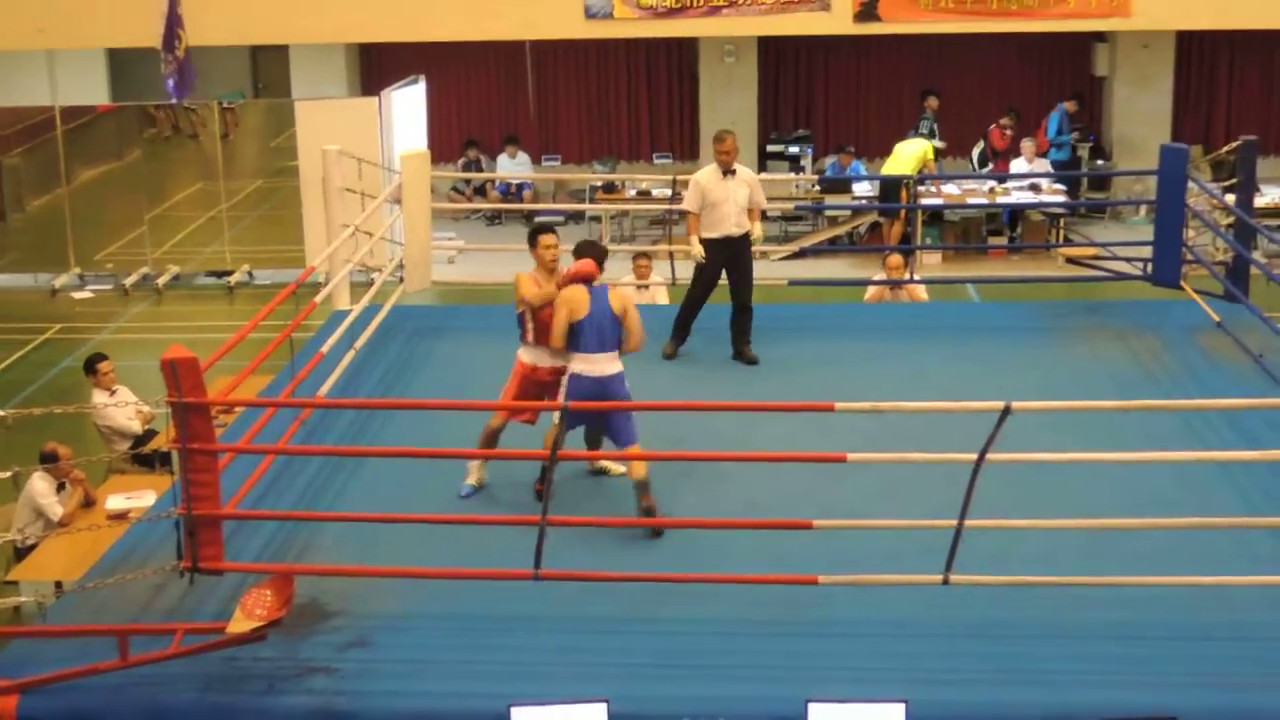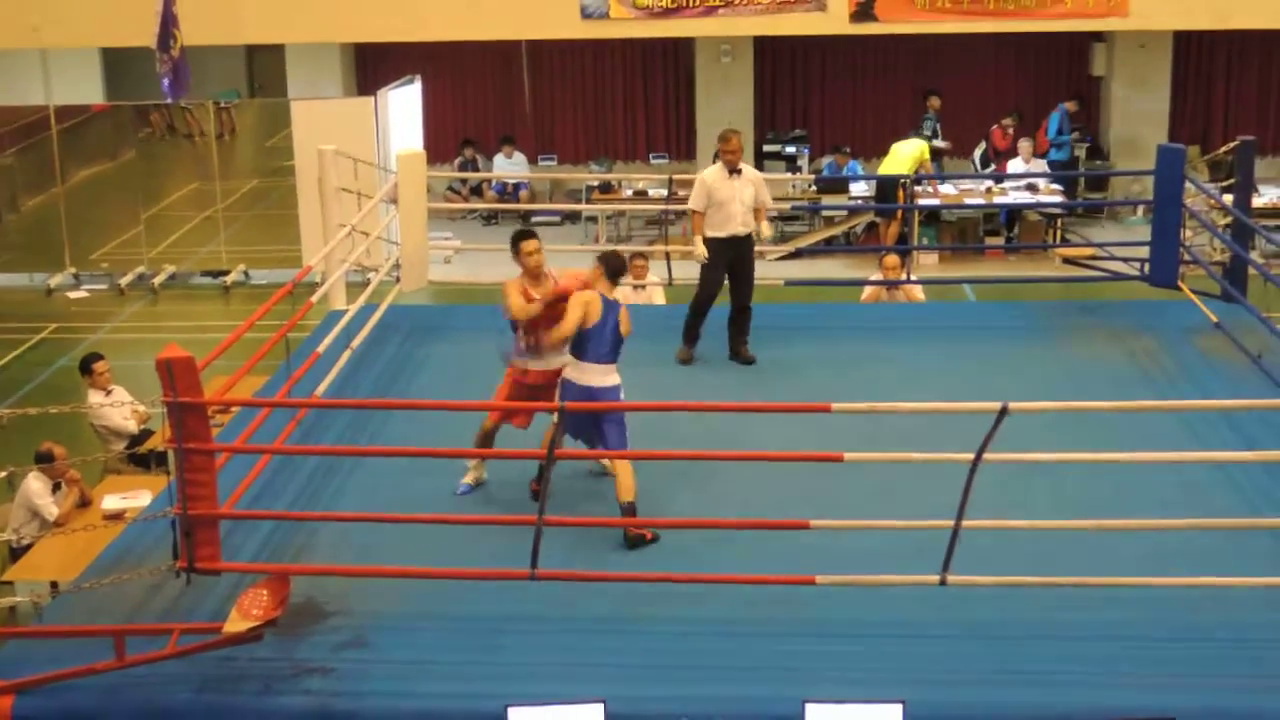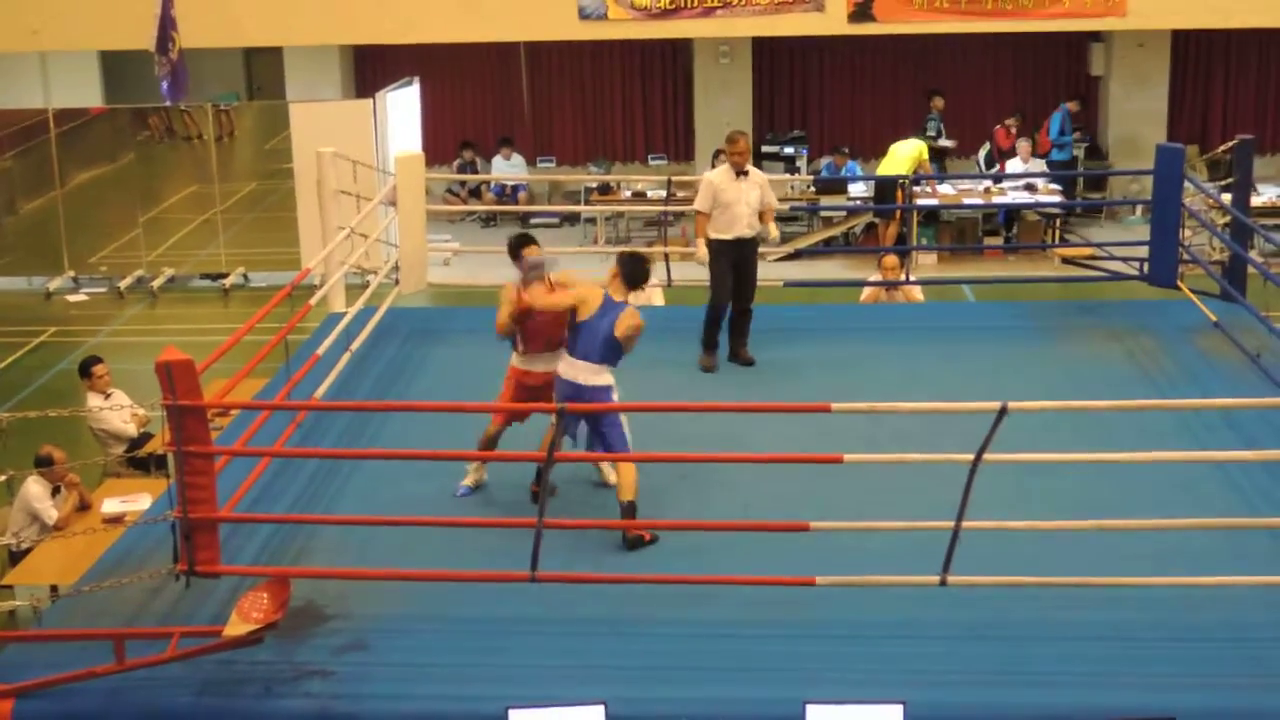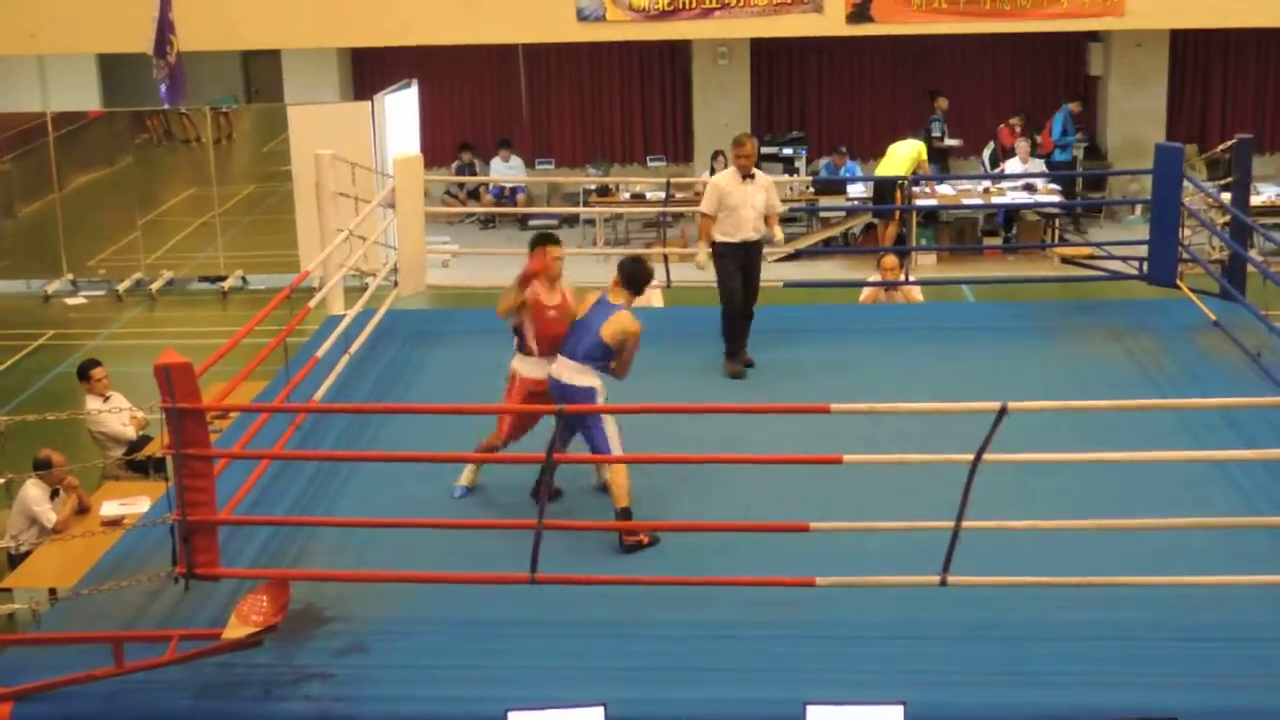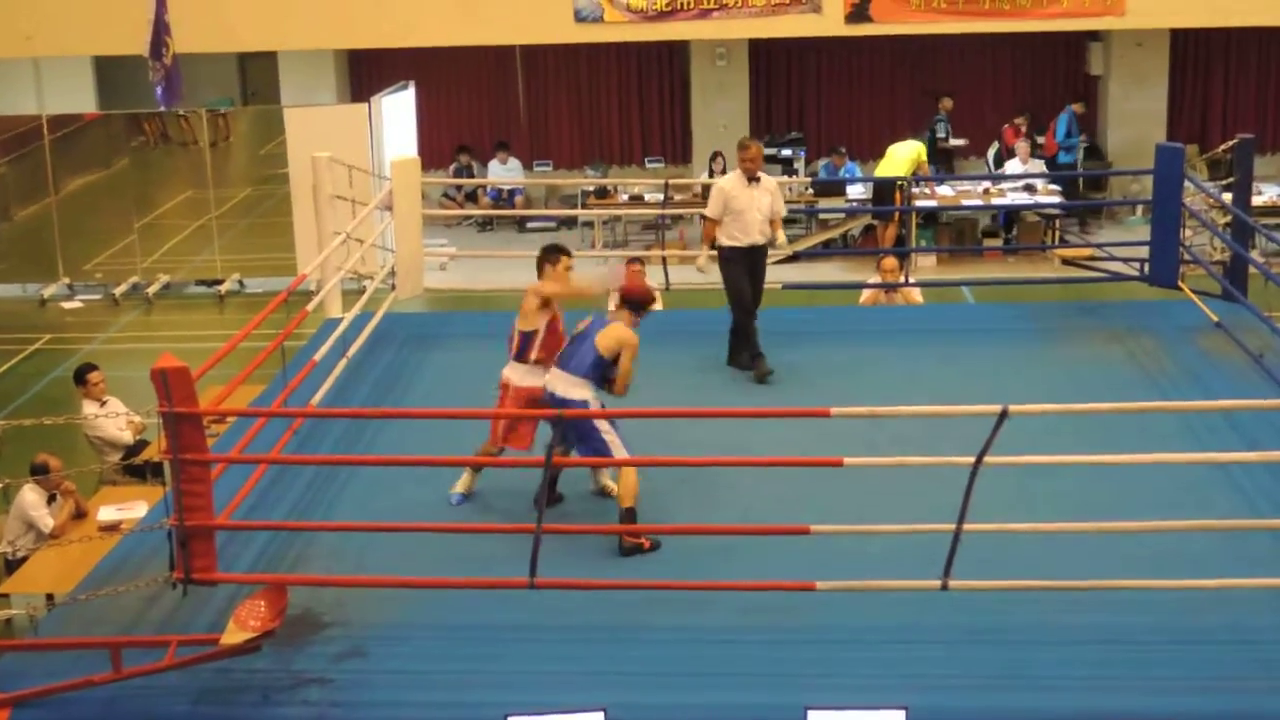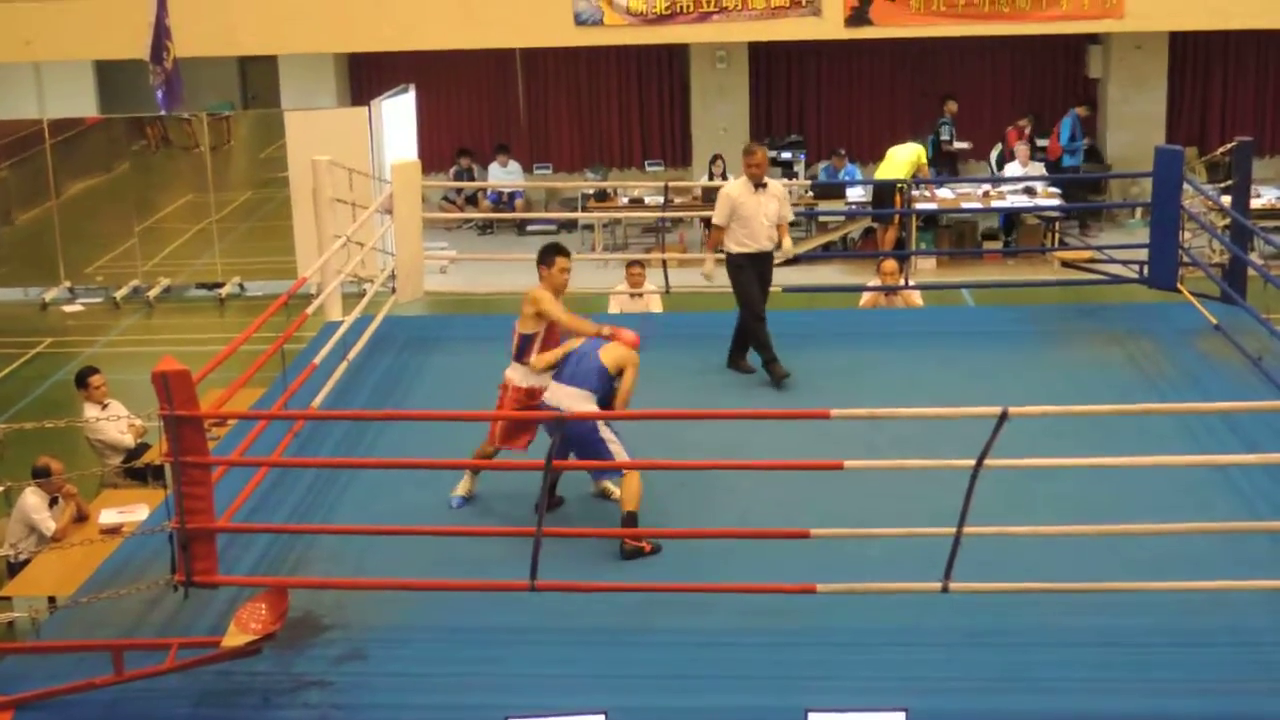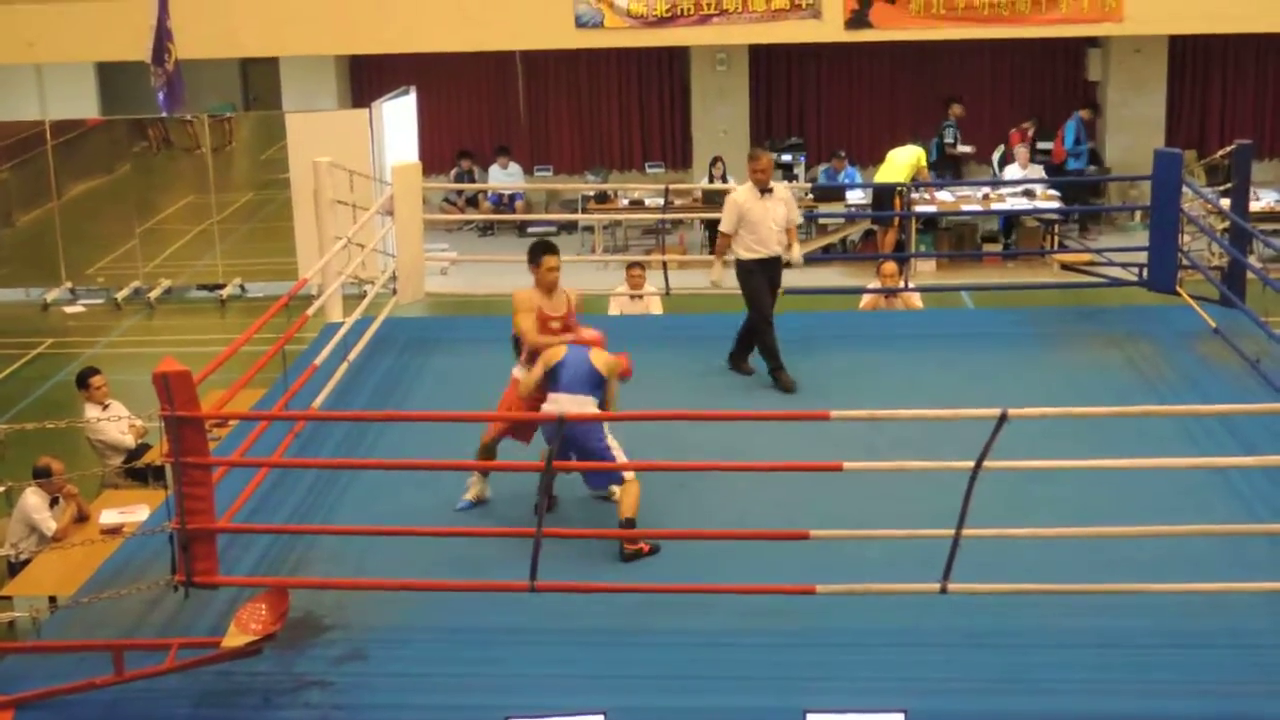
dt=0.1s
person 1, frame 1
left shoulder: (568, 295)
right shoulder: (620, 297)
left elbow: (557, 345)
right elbow: (635, 343)
left hip: (580, 377)
right hip: (613, 377)
left knee: (559, 427)
right knee: (629, 446)
left ankle: (543, 484)
right ankle: (646, 506)
person 1, frame 2
left shoulder: (583, 297)
right shoulder: (623, 314)
left elbow: (564, 331)
left wrist: (542, 340)
left hip: (574, 383)
right hip: (608, 388)
left knee: (555, 428)
right knee: (619, 457)
left ankle: (539, 484)
right ankle: (633, 526)
person 1, frame 3
left shoulder: (587, 294)
right shoulder: (634, 321)
left elbow: (545, 303)
left wrist: (534, 292)
left hip: (566, 380)
right hip: (600, 388)
left knee: (560, 428)
right knee: (623, 457)
left ankle: (539, 484)
right ankle: (630, 529)
person 1, frame 4
left shoulder: (592, 299)
right shoulder: (631, 325)
right elbow: (620, 373)
left hip: (557, 378)
right hip: (584, 389)
left knee: (564, 432)
right knee: (615, 460)
left ankle: (543, 486)
right ankle: (629, 533)
person 1, frame 5
left shoulder: (591, 318)
right shoulder: (628, 337)
left elbow: (568, 348)
right elbow: (620, 389)
left hip: (551, 393)
right hip: (578, 401)
left knee: (566, 437)
right knee: (626, 466)
left ankle: (548, 493)
right ankle: (629, 536)
person 1, frame 6
left shoulder: (579, 342)
right shoulder: (628, 356)
left elbow: (537, 364)
right elbow: (620, 407)
left hip: (550, 406)
right hip: (580, 417)
left knee: (562, 448)
right knee: (630, 474)
left ankle: (548, 497)
right ankle: (630, 540)
person 1, frame 7
left shoulder: (555, 352)
right shoulder: (610, 360)
left elbow: (525, 390)
right elbow: (608, 407)
right hip: (585, 420)
left knee: (558, 452)
right knee: (628, 481)
left ankle: (546, 498)
right ankle: (629, 543)
person 2, frame 1
left shoulder: (572, 278)
right shoulder: (524, 280)
right elbow: (535, 299)
right wrist: (563, 280)
left hip: (563, 363)
right hip: (531, 364)
right knee: (497, 423)
left ankle: (595, 459)
right ankle: (478, 471)
person 2, frame 2
left shoulder: (558, 280)
right shoulder: (512, 287)
right elbow: (521, 315)
right wrist: (550, 297)
left hip: (559, 365)
right hip: (525, 367)
right knee: (490, 424)
right ankle: (476, 470)
person 2, frame 3
left shoulder: (561, 283)
right shoulder: (511, 292)
right elbow: (502, 330)
right wrist: (517, 309)
left hip: (559, 367)
right hip: (525, 368)
right knee: (495, 429)
left ankle: (601, 466)
right ankle: (476, 471)
person 2, frame 4
left shoulder: (566, 291)
right shoulder: (524, 290)
right elbow: (503, 311)
right wrist: (522, 282)
right hip: (527, 375)
right knee: (502, 437)
left ankle: (603, 472)
right ankle: (471, 471)
person 2, frame 5
left shoulder: (551, 304)
right shoulder: (537, 293)
right elbow: (567, 289)
left hip: (548, 382)
right hip: (520, 383)
right knee: (494, 445)
left ankle: (599, 478)
right ankle: (467, 479)
person 2, frame 6
left shoulder: (554, 305)
right shoulder: (536, 297)
right elbow: (568, 323)
right wrist: (605, 331)
left hip: (550, 383)
right hip: (521, 385)
right knee: (493, 446)
left ankle: (600, 481)
right ankle: (468, 481)
person 2, frame 7
left shoulder: (569, 298)
right shoulder: (522, 299)
left elbow: (578, 334)
right elbow: (531, 342)
right wrist: (571, 337)
right knee: (491, 439)
right ankle: (479, 486)
person 3, frame 1
left shoulder: (749, 178)
right shoulder: (701, 178)
left elbow: (755, 207)
right elbow: (693, 213)
left wrist: (756, 225)
right wrist: (694, 241)
left hip: (740, 243)
right hip: (712, 244)
left knee: (743, 298)
right knee: (697, 294)
left ankle: (741, 346)
right ankle: (677, 339)
person 3, frame 2
left shoulder: (754, 177)
right shoulder: (707, 177)
left elbow: (760, 206)
right elbow: (697, 212)
left wrist: (764, 224)
right wrist: (698, 241)
left hip: (743, 242)
right hip: (716, 243)
left knee: (742, 299)
right knee: (705, 295)
left ankle: (738, 346)
right ankle: (688, 342)
person 3, frame 3
left shoulder: (759, 178)
right shoulder: (713, 179)
left elbow: (767, 208)
right elbow: (702, 214)
left wrist: (770, 225)
right wrist: (701, 244)
left hip: (748, 244)
right hip: (721, 245)
left knee: (744, 301)
right knee: (720, 299)
left ankle: (738, 347)
right ankle: (709, 349)
person 3, frame 4
left shoulder: (765, 182)
right shoulder: (719, 182)
left elbow: (771, 211)
right elbow: (707, 216)
left wrist: (775, 228)
right wrist: (702, 247)
left hip: (753, 247)
right hip: (727, 248)
left knee: (747, 304)
right knee: (732, 302)
left ankle: (738, 349)
right ankle: (732, 355)
person 3, frame 5
left shoulder: (771, 186)
right shoulder: (724, 185)
left elbow: (775, 217)
right elbow: (712, 220)
left wrist: (779, 233)
right wrist: (704, 251)
left hip: (758, 252)
right hip: (732, 253)
left knee: (748, 307)
right knee: (744, 307)
left ankle: (737, 354)
right ankle: (757, 359)
person 3, frame 6
left shoulder: (777, 190)
right shoulder: (731, 192)
left elbow: (782, 221)
right elbow: (718, 227)
left wrist: (785, 239)
right wrist: (710, 258)
left hip: (765, 257)
right hip: (740, 259)
left knee: (753, 312)
right knee: (754, 313)
left ankle: (737, 356)
right ankle: (772, 364)
person 3, frame 7
left shoulder: (784, 195)
right shoulder: (737, 198)
left elbow: (791, 226)
right elbow: (726, 234)
left wrist: (794, 247)
right wrist: (717, 264)
left hip: (774, 262)
right hip: (750, 265)
left knee: (759, 317)
right knee: (762, 318)
left ankle: (738, 356)
right ankle: (777, 371)
